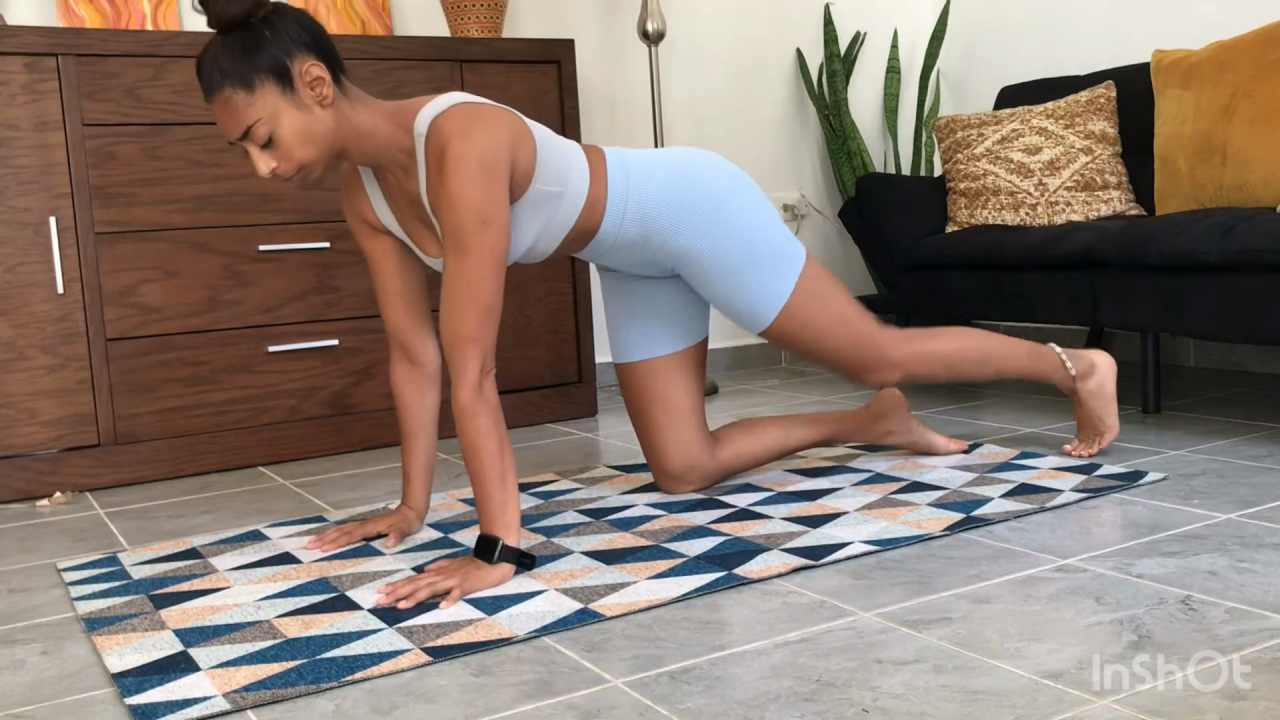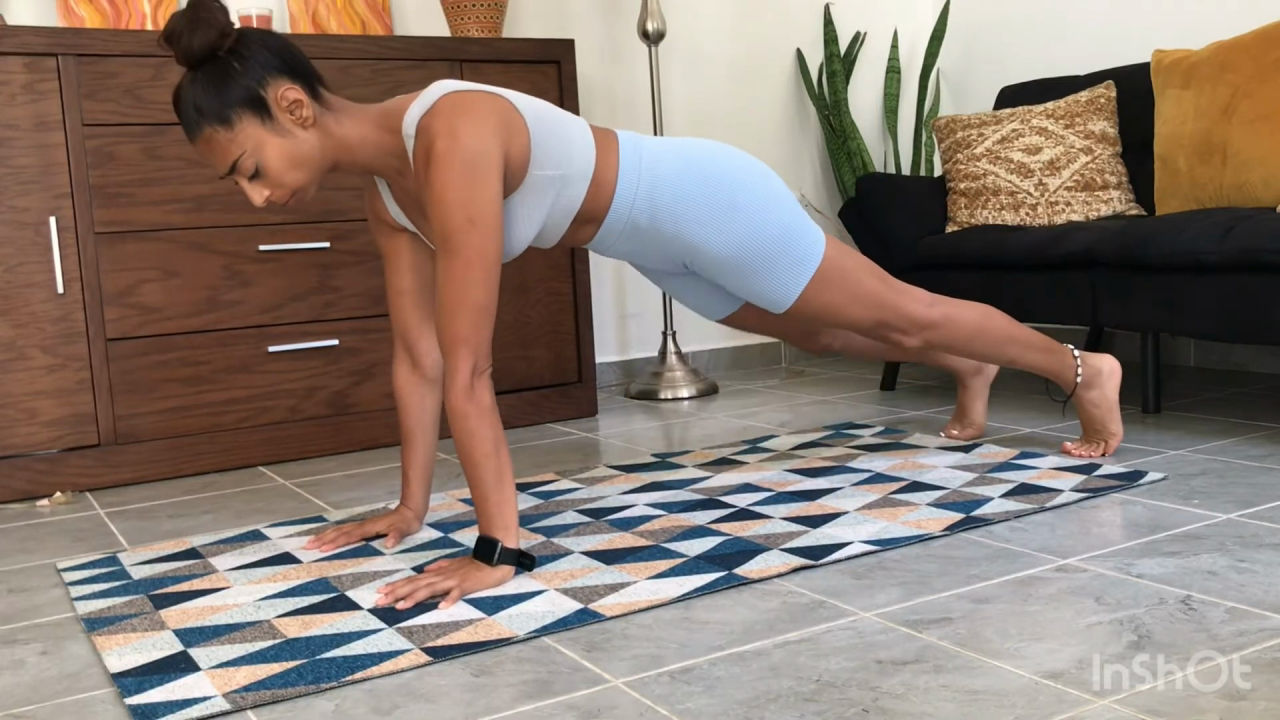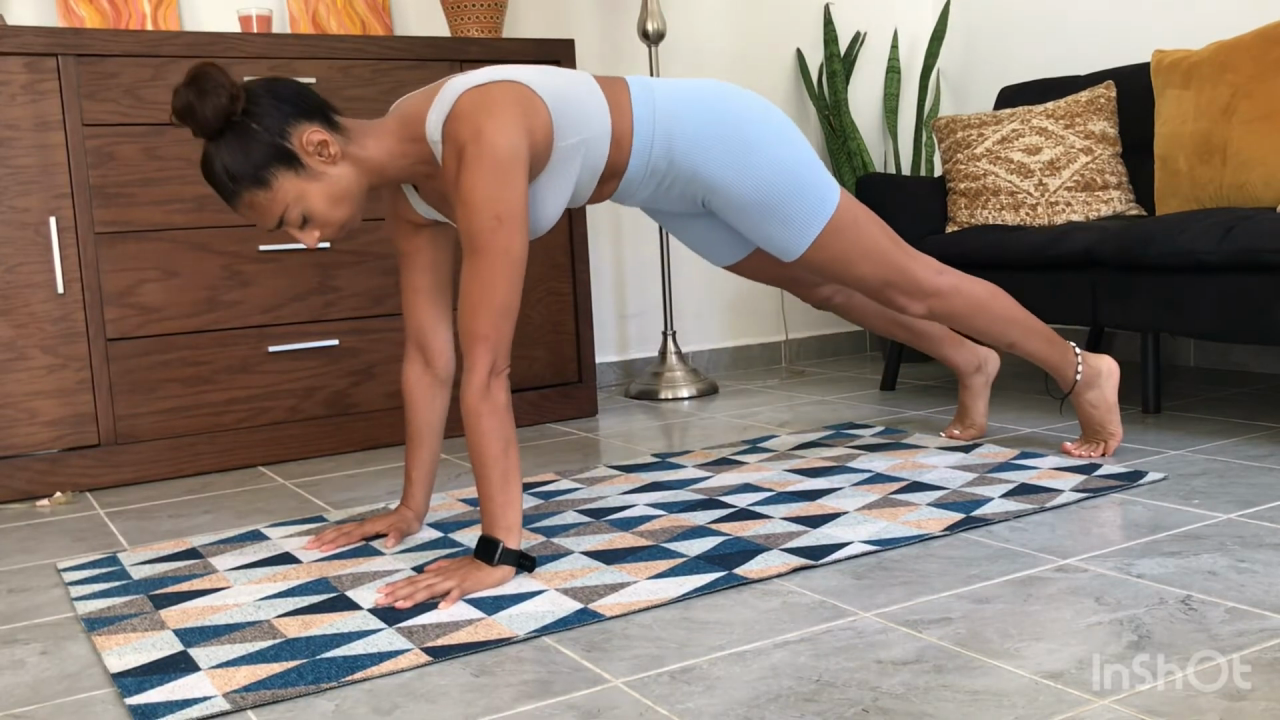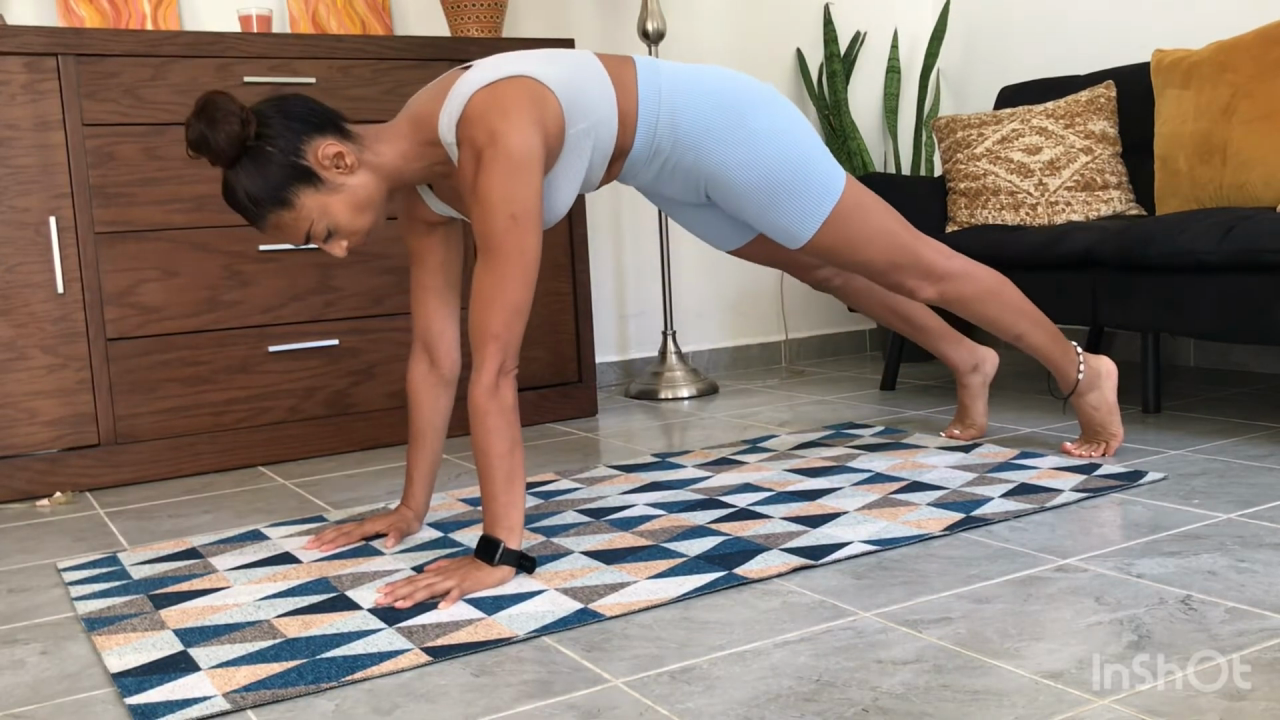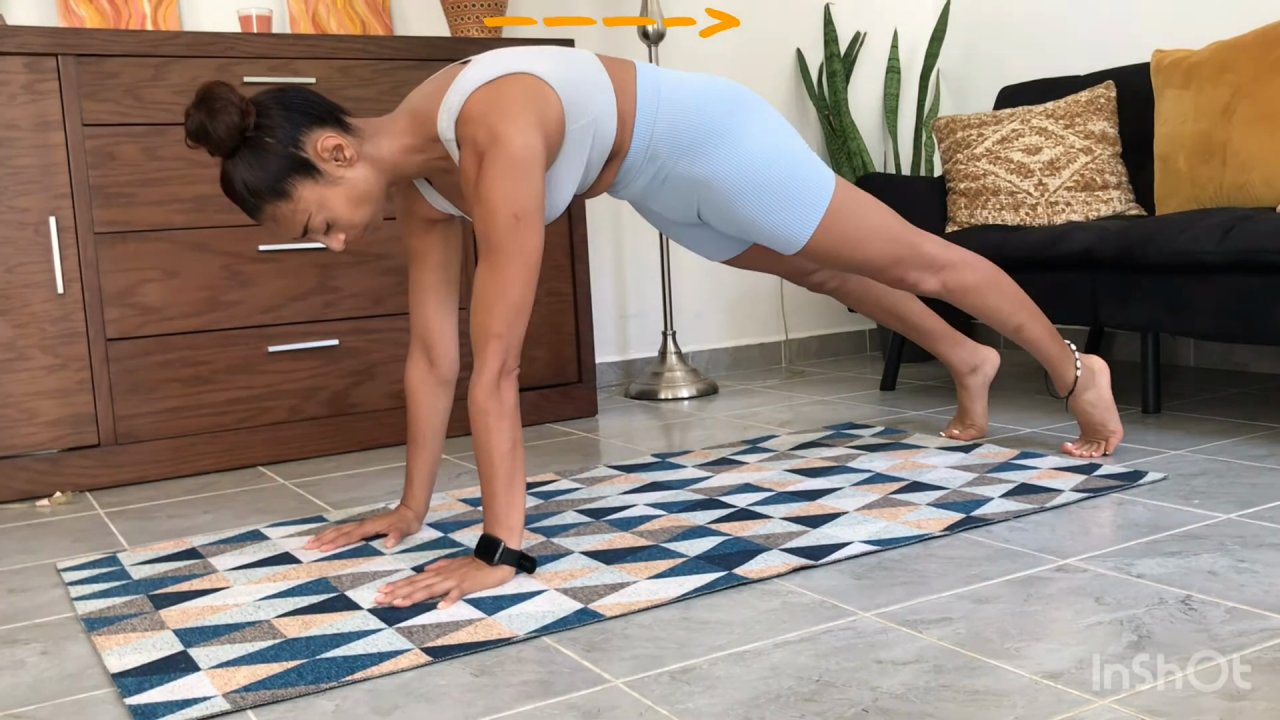
dt=1s
person 1, frame 1
left shoulder: (461, 141)
right shoulder: (364, 192)
left elbow: (471, 369)
right elbow: (413, 357)
left wrist: (500, 548)
right wrist: (412, 506)
left hip: (694, 209)
right hip: (635, 258)
left knee: (877, 354)
right knee: (684, 470)
left ankle: (1073, 369)
right ankle: (878, 424)
person 1, frame 2
left shoulder: (452, 139)
right shoulder: (385, 184)
left elbow: (467, 371)
right elbow: (417, 356)
left wrist: (499, 548)
right wrist: (409, 507)
left hip: (706, 203)
right hip: (659, 241)
left knee: (901, 314)
right knee: (823, 331)
left ankle: (1082, 371)
right ankle: (967, 369)
person 1, frame 3
left shoulder: (478, 138)
right shoulder: (405, 175)
left elbow: (485, 366)
right elbow: (429, 354)
left wrist: (501, 548)
right wrist: (411, 505)
left hip: (719, 144)
right hip: (672, 187)
left knee: (906, 281)
right knee: (822, 286)
left ankle: (1081, 372)
right ankle: (971, 365)
person 1, frame 4
left shoulder: (493, 138)
right shoulder: (418, 177)
left elbow: (493, 366)
right elbow: (435, 354)
left wrist: (501, 549)
right wrist: (411, 507)
left hip: (721, 132)
right hip: (674, 173)
left knee: (916, 266)
right knee: (822, 268)
left ankle: (1079, 372)
right ankle: (968, 364)
person 1, frame 5
left shoulder: (494, 131)
right shoulder: (415, 173)
left elbow: (495, 363)
right elbow: (432, 353)
left wrist: (501, 549)
right wrist: (411, 507)
left hip: (713, 143)
right hip: (660, 187)
left knee: (917, 261)
right knee: (822, 273)
left ankle: (1075, 373)
right ankle: (968, 362)
